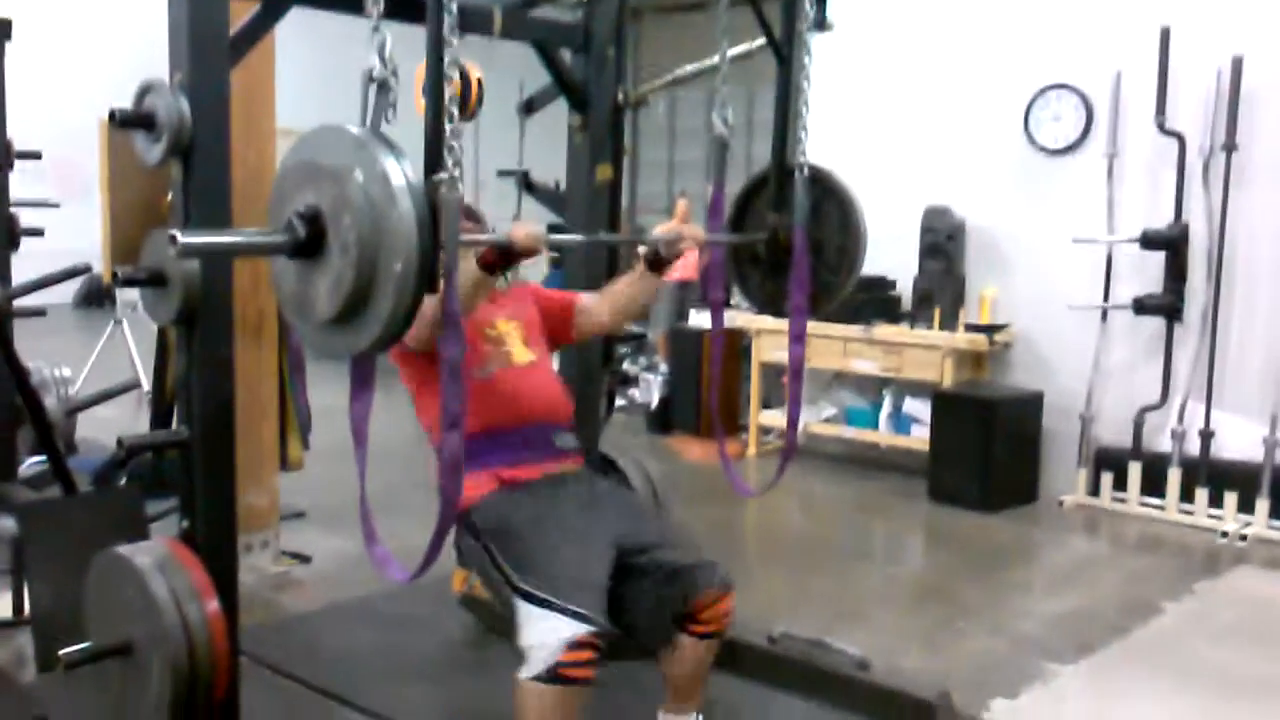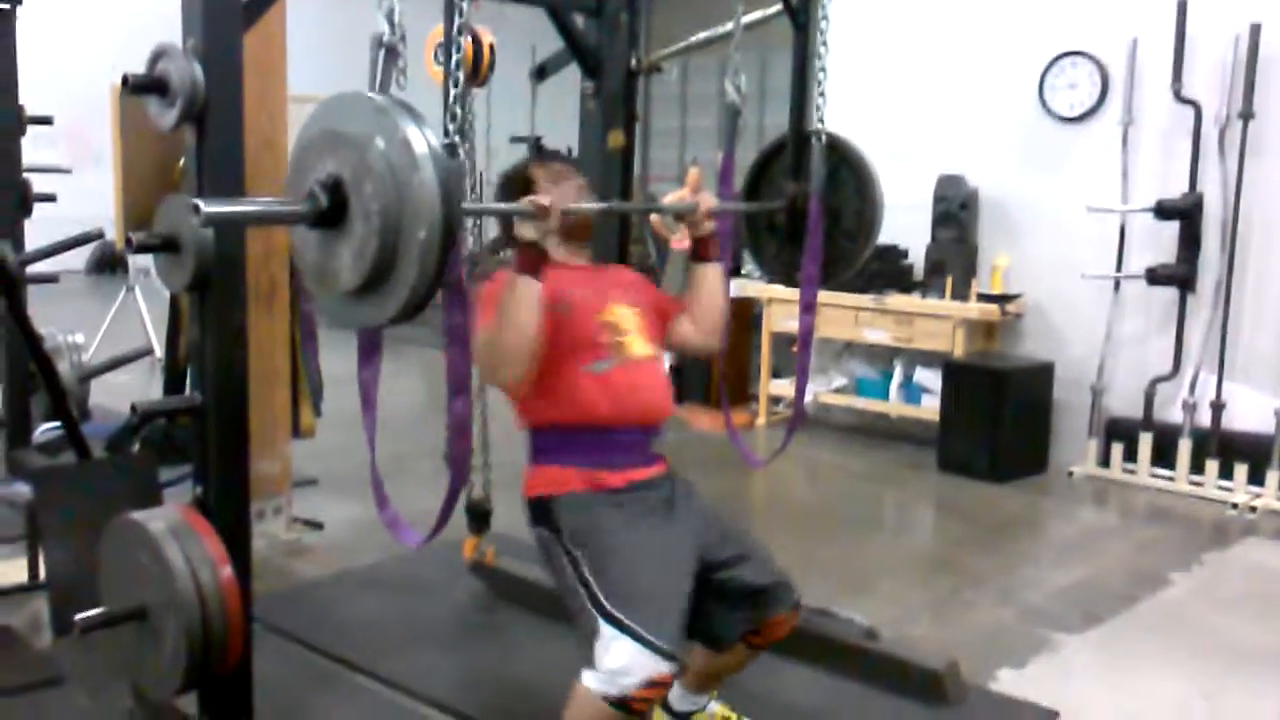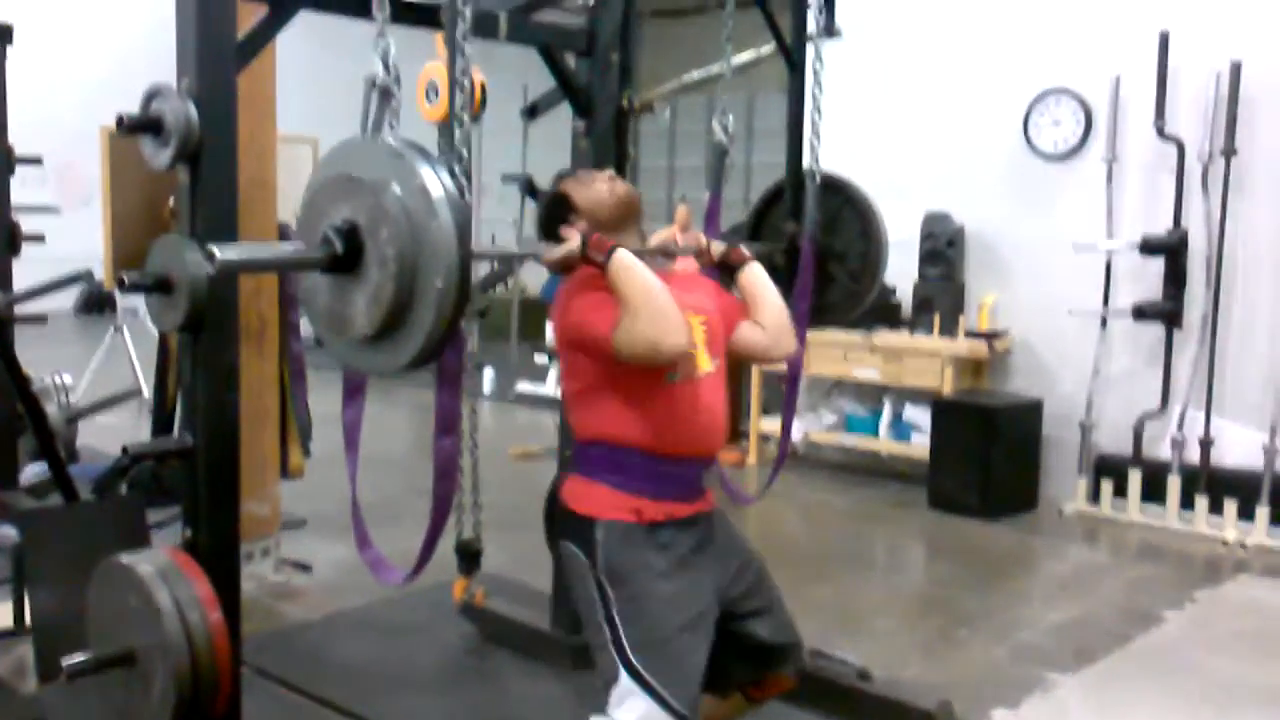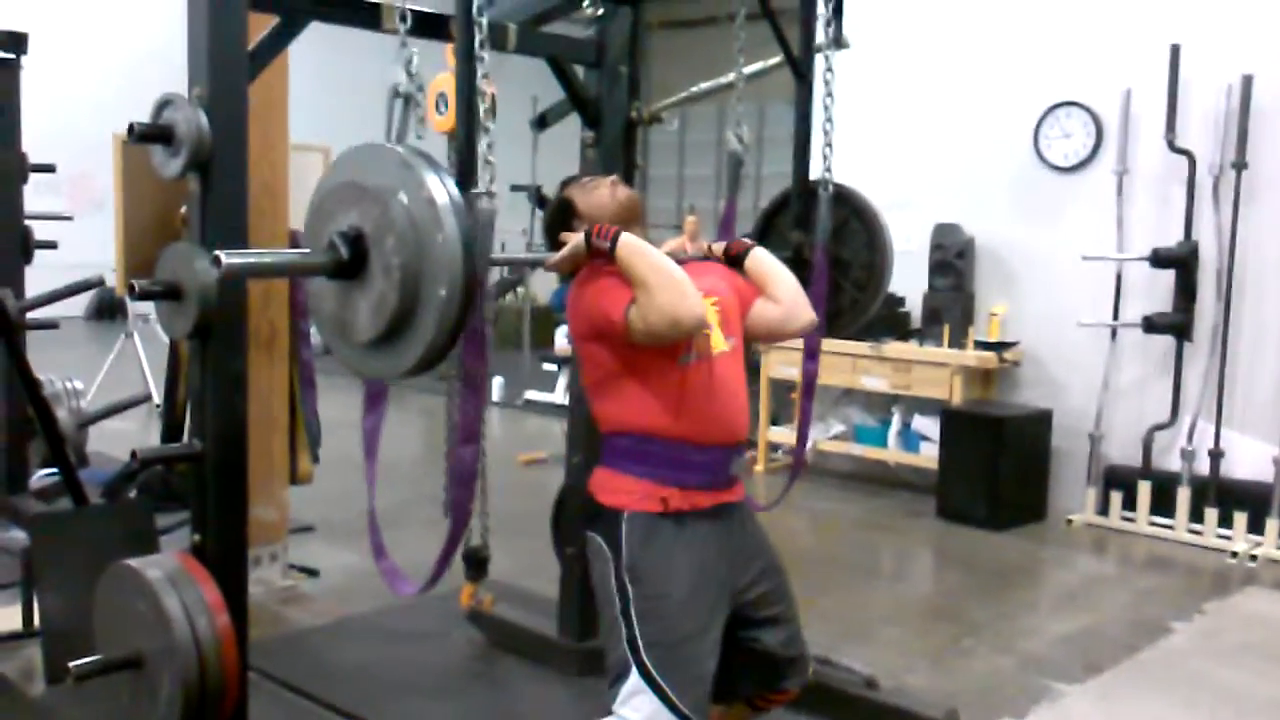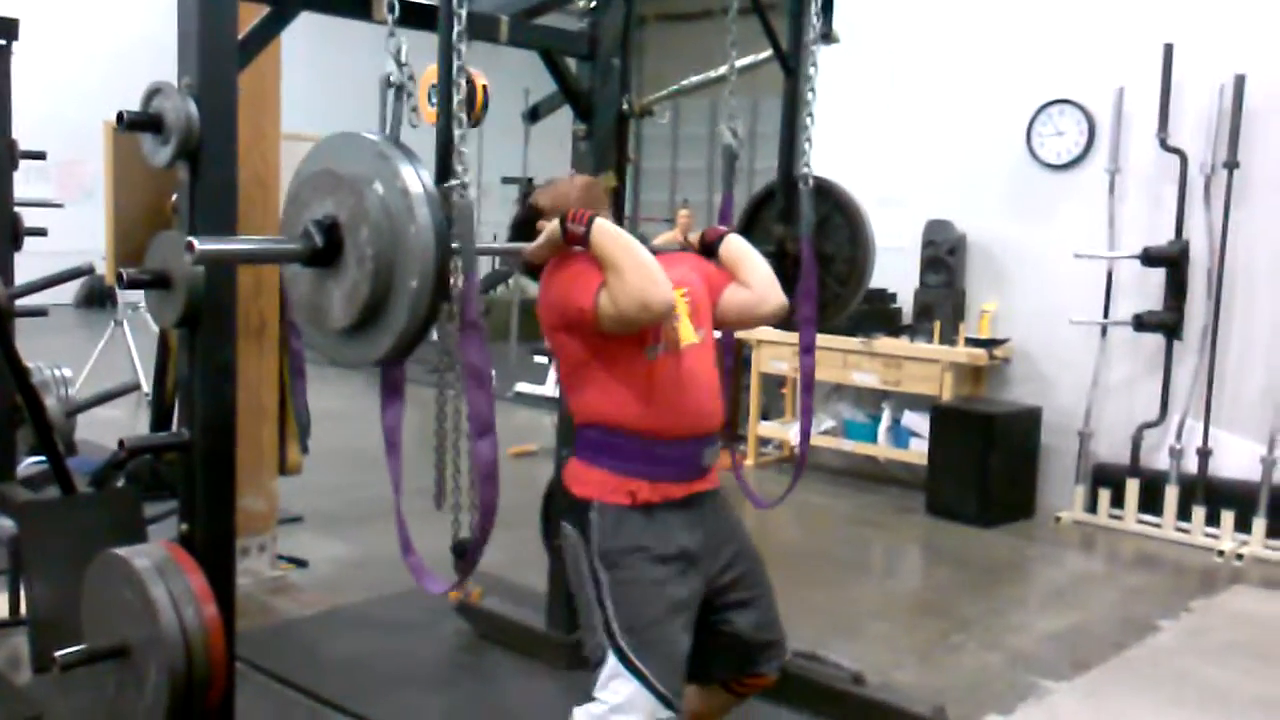
dt=0.3s
person 1, frame 1
left shoulder: (519, 300)
right shoulder: (421, 309)
left elbow: (607, 312)
right elbow: (428, 327)
left wrist: (660, 257)
right wrist: (495, 255)
left hip: (577, 482)
right hip: (502, 495)
left knee: (705, 594)
right knee: (569, 639)
person 1, frame 2
left shoulder: (623, 282)
right shoulder: (514, 283)
left elbow: (702, 336)
right elbow: (508, 373)
left wrist: (704, 244)
right wrist: (531, 254)
left hip: (658, 484)
right hip: (581, 495)
left knee: (769, 606)
right knee: (640, 662)
person 1, frame 3
left shoulder: (694, 286)
right shoulder: (587, 292)
left elbow: (777, 343)
right elbow: (667, 341)
left wrist: (734, 258)
right wrist: (607, 253)
left hip: (696, 516)
right hip: (619, 524)
left knee: (772, 659)
person 1, frame 4
left shoulder: (709, 276)
right shoulder: (599, 285)
left elbow: (796, 316)
right elbow: (681, 316)
left wrist: (738, 249)
right wrist: (609, 242)
left hip: (725, 509)
right hip: (645, 519)
left knee: (777, 670)
person 1, frame 5
left shoulder: (681, 267)
right shoulder: (571, 276)
left elbow: (768, 301)
right elbow: (652, 301)
left wrist: (715, 238)
right wrist: (586, 227)
left hip: (701, 498)
right hip: (620, 510)
left knee: (755, 656)
